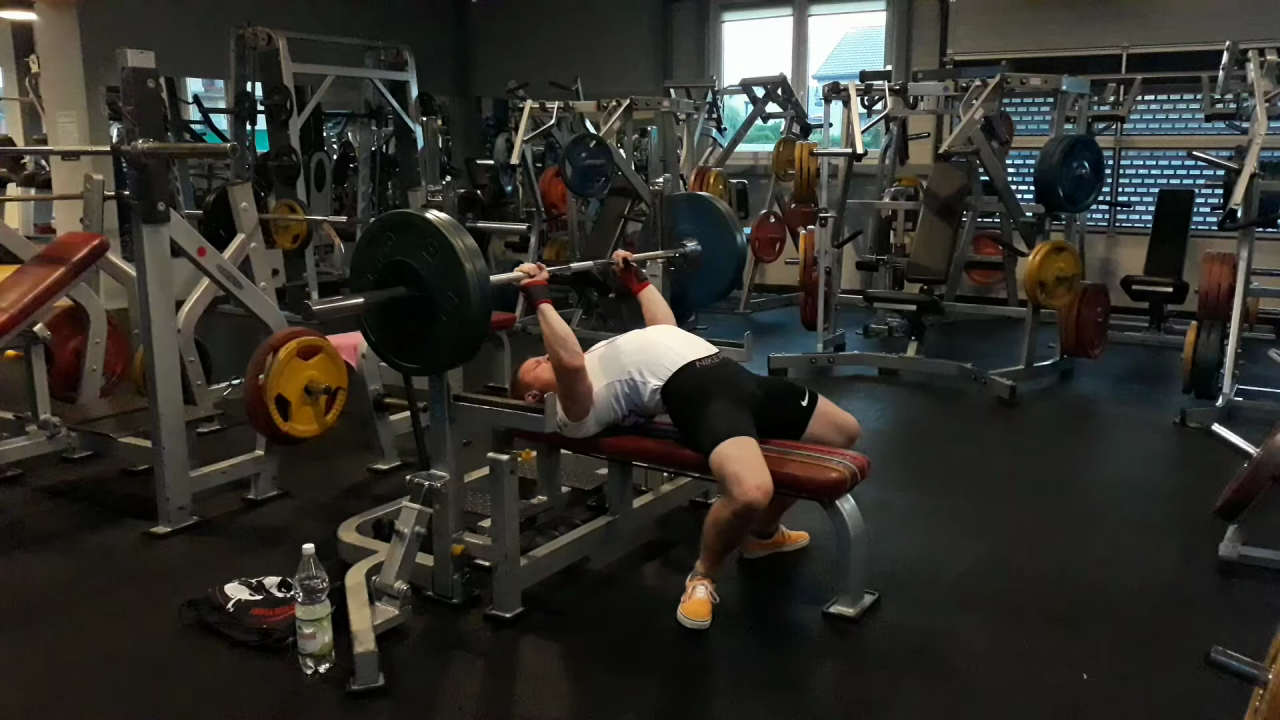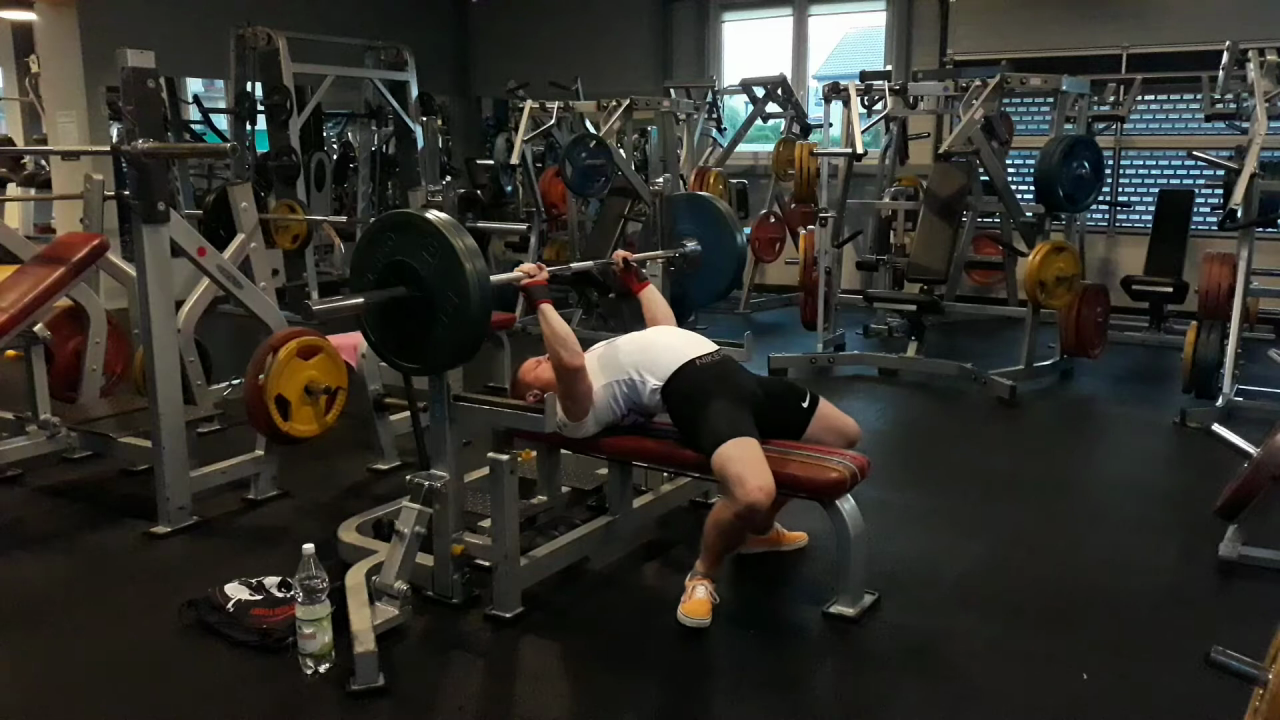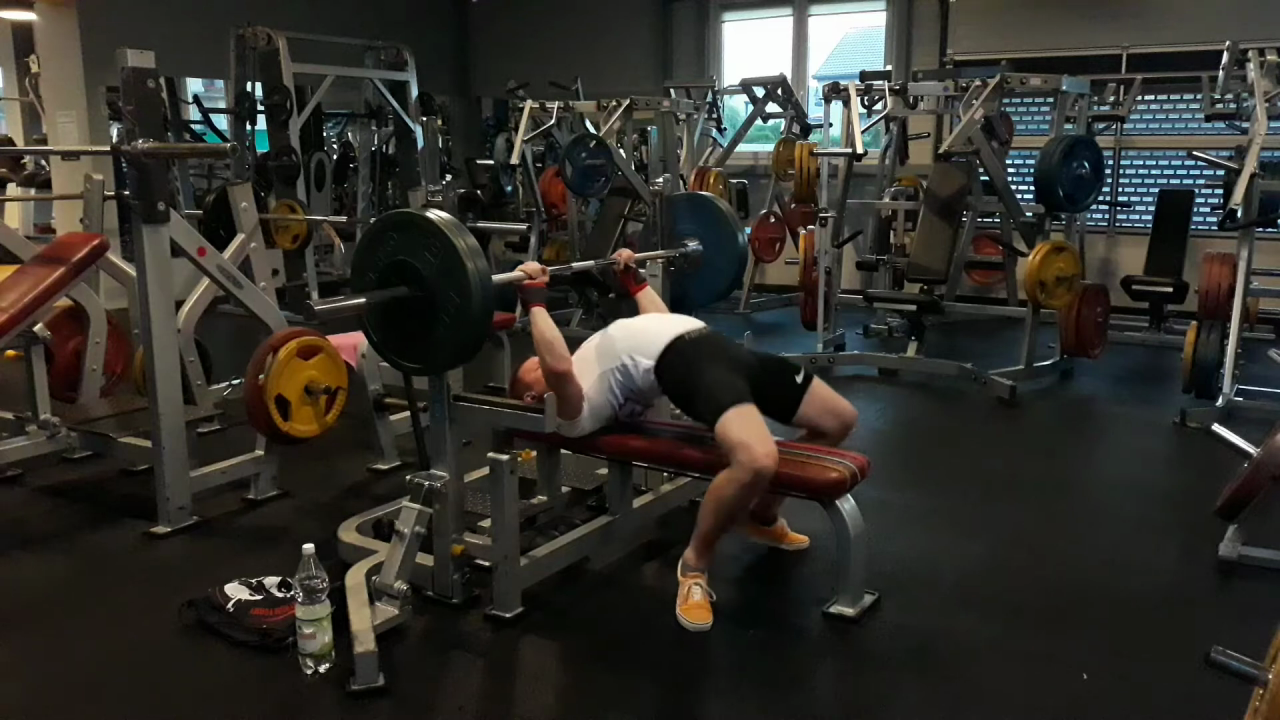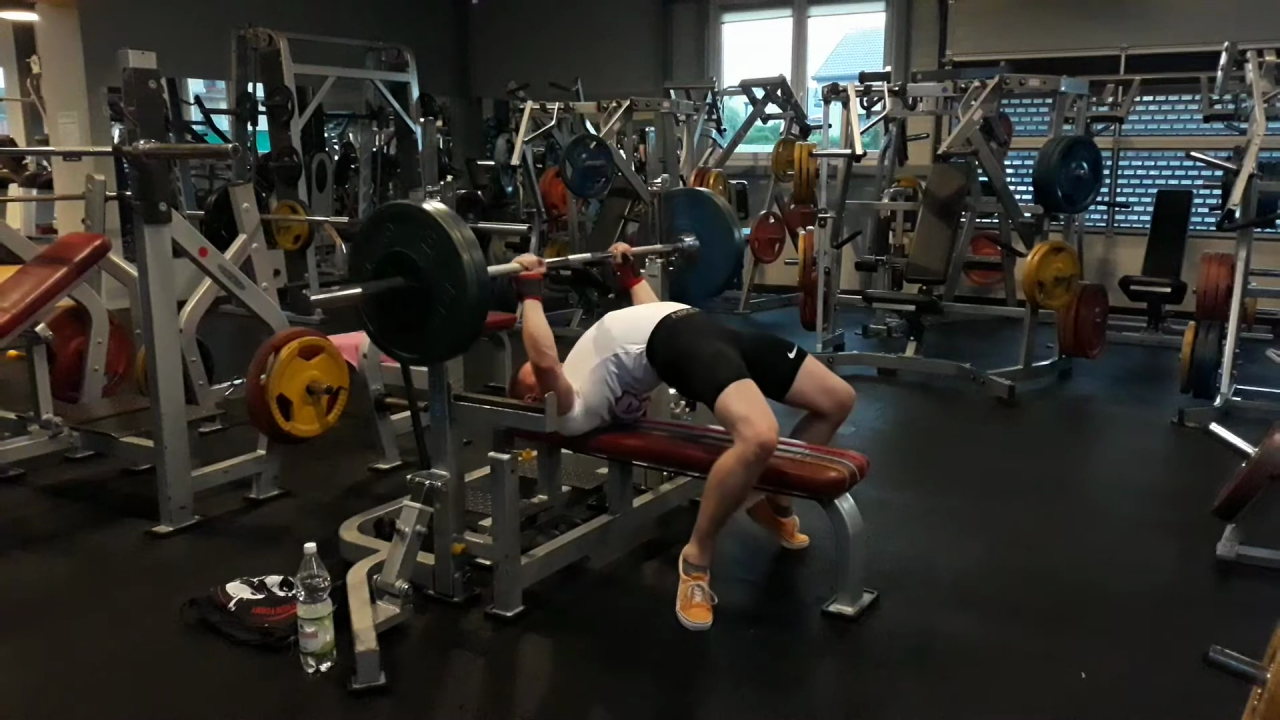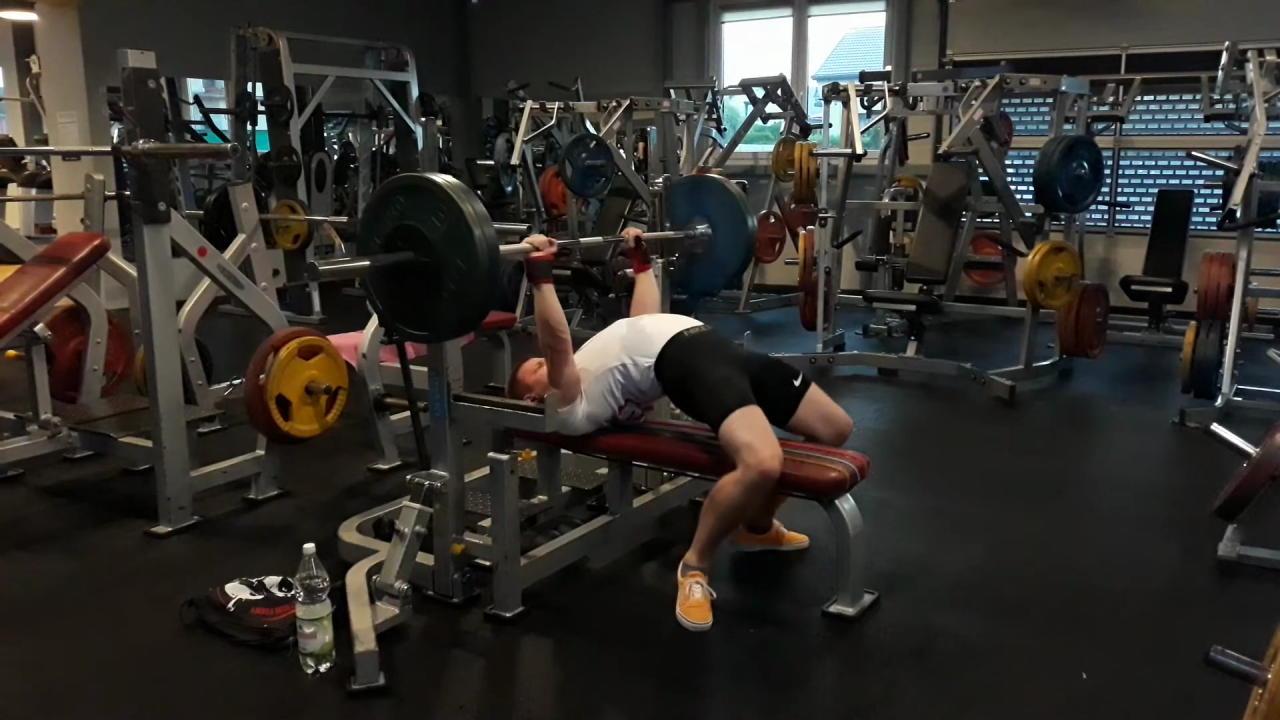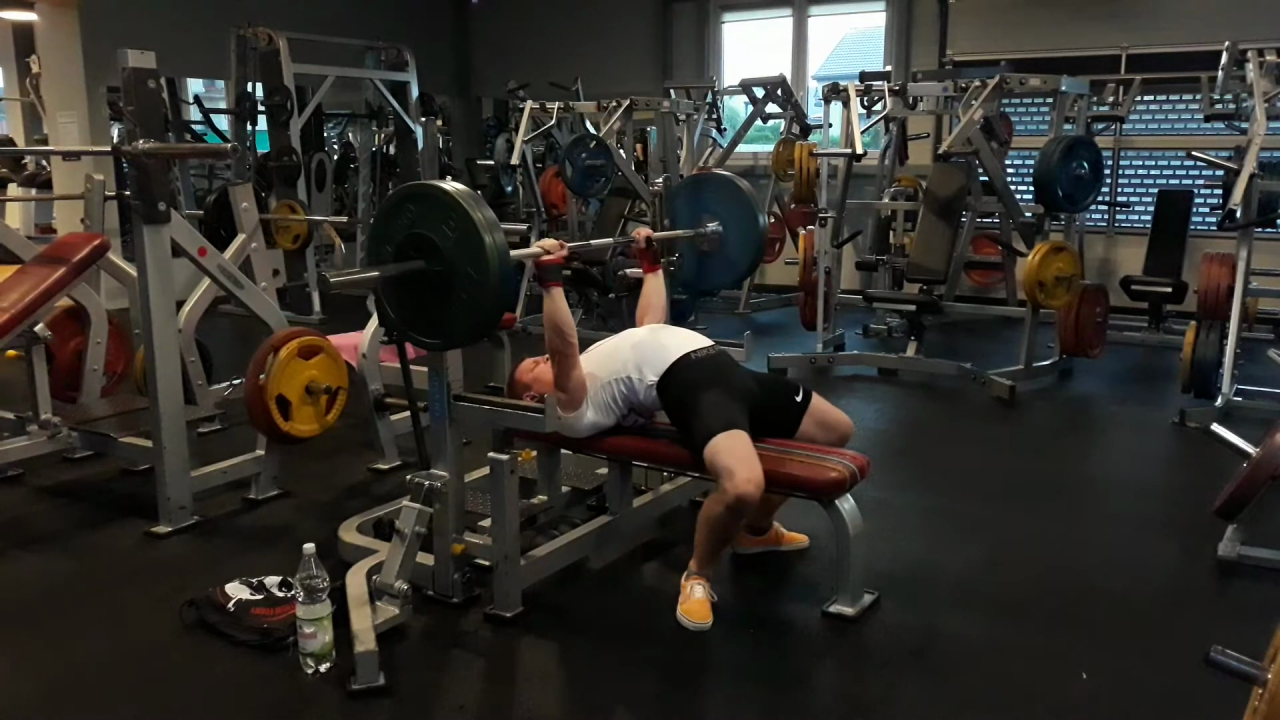
dt=0.4s
person 1, frame 1
left shoulder: (602, 366)
right shoulder: (574, 410)
left elbow: (665, 330)
right elbow: (571, 362)
left wrist: (635, 277)
right wrist: (540, 299)
left knee: (844, 433)
right knee: (751, 493)
left ankle: (763, 531)
right ankle: (702, 575)
person 1, frame 2
left shoulder: (604, 367)
right shoulder: (574, 412)
left elbow: (666, 330)
right elbow: (571, 361)
left wrist: (635, 278)
right wrist: (540, 299)
left knee: (845, 436)
right knee: (754, 495)
left ankle: (759, 530)
right ankle: (703, 575)
person 1, frame 3
left shoulder: (597, 368)
left elbow: (660, 325)
right elbow: (560, 365)
left wrist: (634, 279)
right wrist: (534, 300)
left knee: (840, 421)
right knee: (757, 462)
left ankle: (763, 518)
right ankle: (694, 566)
person 1, frame 4
left shoulder: (596, 368)
left elbow: (650, 312)
right elbow: (546, 362)
left wrist: (629, 272)
right wrist: (529, 292)
left knee: (838, 400)
right knee: (758, 437)
left ankle: (776, 504)
right ankle: (696, 560)
person 1, frame 5
left shoulder: (598, 370)
left elbow: (644, 321)
right elbow: (556, 342)
left wrist: (640, 258)
right wrist: (541, 274)
left knee: (835, 429)
right knee: (762, 465)
left ankle: (758, 525)
right ankle: (694, 567)
person 1, frame 6
left shoulder: (600, 369)
right shoulder: (572, 408)
left elbow: (650, 326)
right elbow: (563, 346)
left wrist: (650, 259)
right wrist: (551, 278)
left knee: (837, 432)
right knee: (742, 487)
left ankle: (756, 529)
right ankle: (697, 575)
